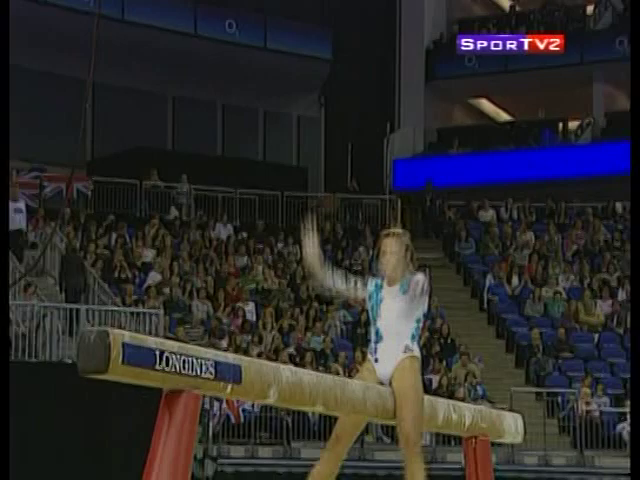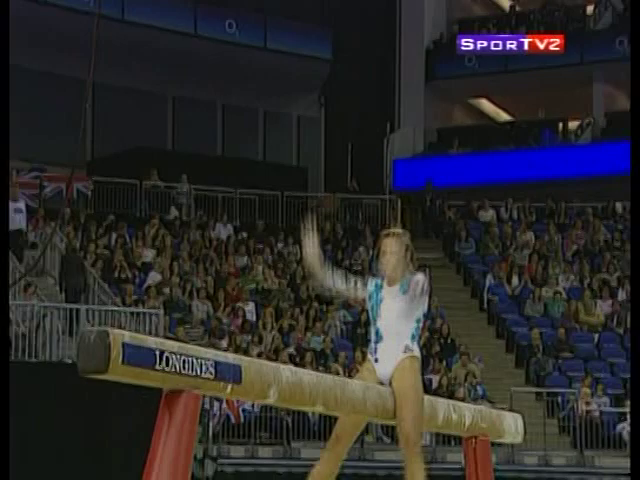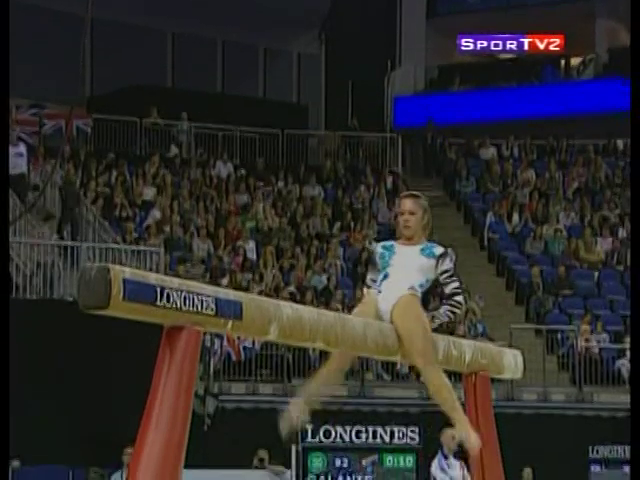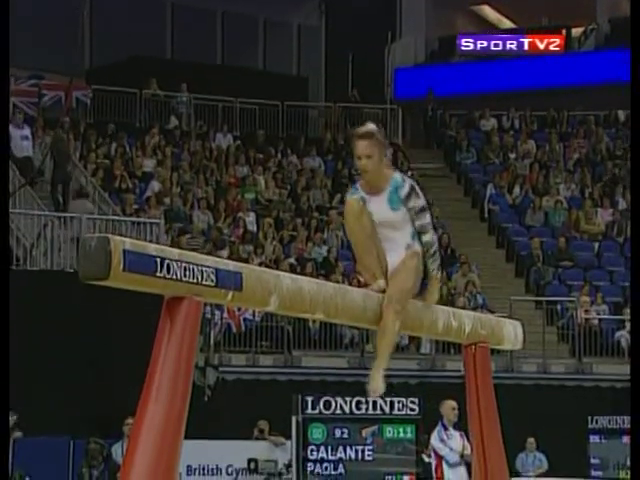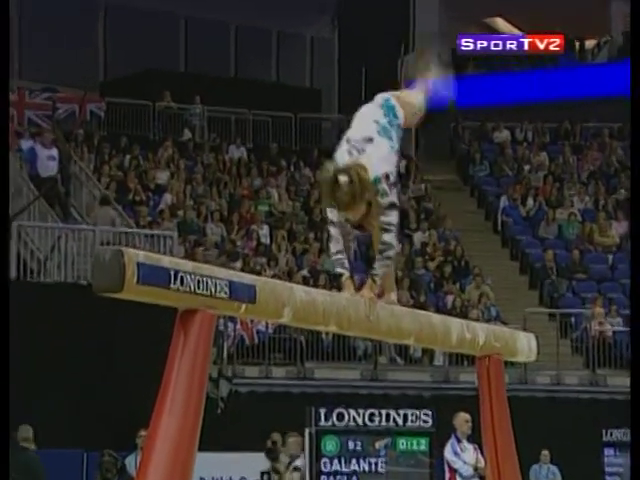
dt=1s
person 1, frame 1
left shoulder: (418, 283)
right shoulder: (372, 286)
left elbow: (413, 287)
right elbow: (339, 283)
left wrist: (398, 271)
right wrist: (315, 262)
left hip: (405, 361)
right hip: (373, 364)
left knee: (410, 442)
right knee: (339, 437)
person 1, frame 2
left shoulder: (418, 282)
right shoulder: (372, 286)
left elbow: (414, 287)
right elbow: (339, 283)
left wrist: (398, 271)
right wrist: (315, 263)
left hip: (405, 362)
right hip: (374, 363)
left knee: (411, 443)
right knee: (338, 438)
person 1, frame 3
left shoulder: (439, 253)
right shoulder: (383, 248)
left elbow: (457, 299)
left wrist: (430, 321)
right wrist: (368, 300)
left hip: (405, 301)
right hip: (374, 302)
left knee: (428, 364)
right knee: (342, 354)
left ankle: (463, 428)
right ankle: (305, 400)
person 1, frame 4
left shoulder: (404, 186)
right shoulder: (356, 194)
left elbow: (428, 233)
left wrist: (433, 283)
right wrist: (370, 270)
left hip: (407, 257)
right hip: (376, 265)
left knee: (394, 300)
right knee: (351, 206)
left ankle: (378, 372)
right ankle: (377, 278)
person 1, frame 5
left shoulder: (381, 175)
right shoulder: (339, 178)
left elbow: (389, 234)
right elbow: (336, 233)
left wrist: (373, 283)
right wrist: (346, 282)
right knee: (373, 217)
left ankle: (432, 81)
